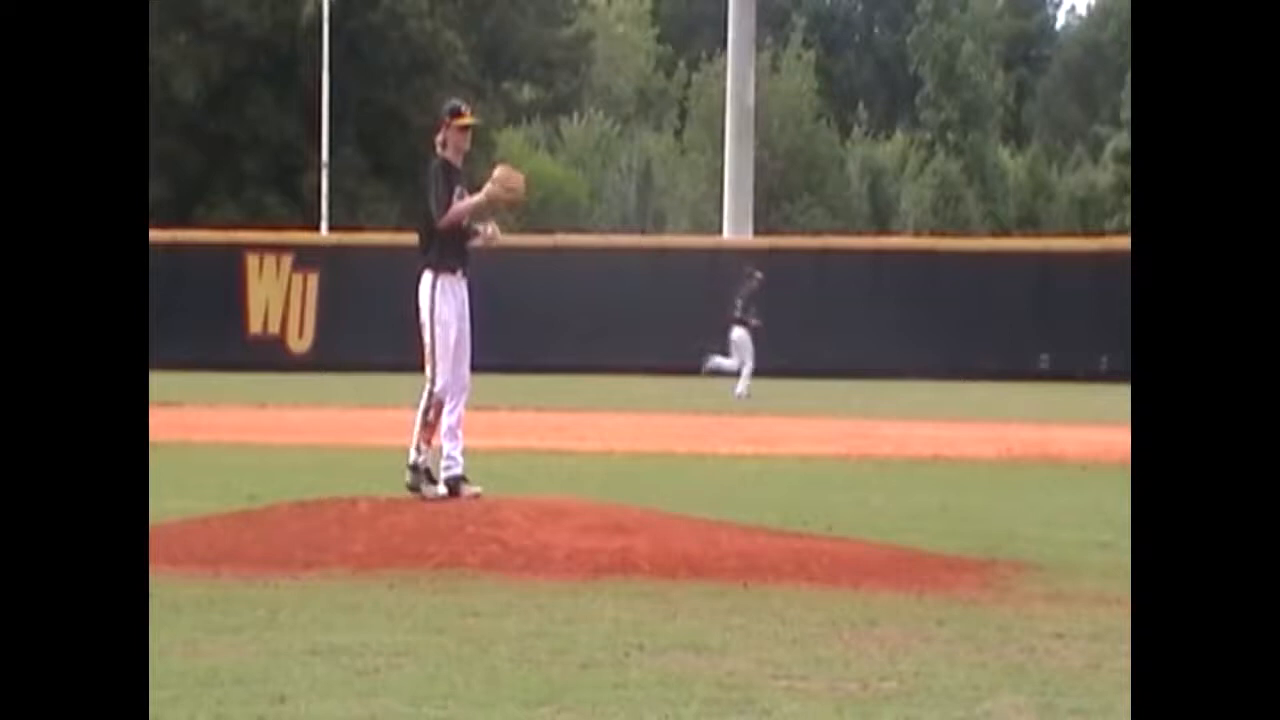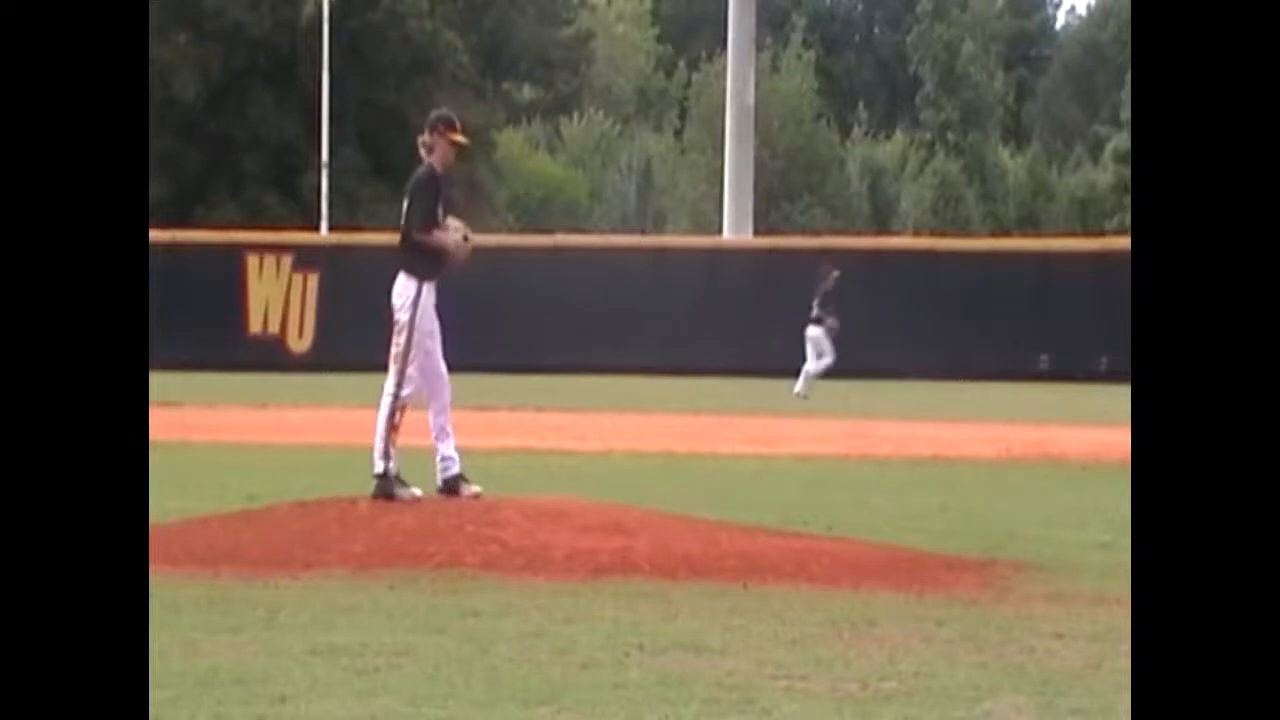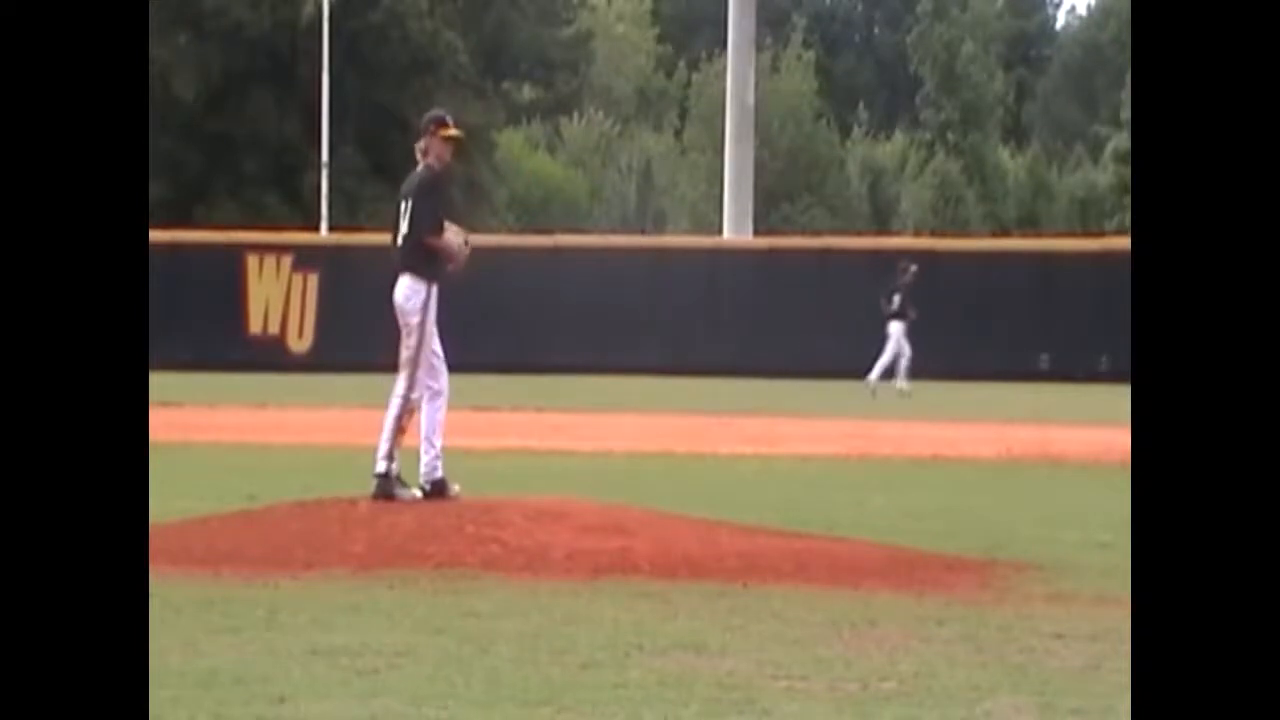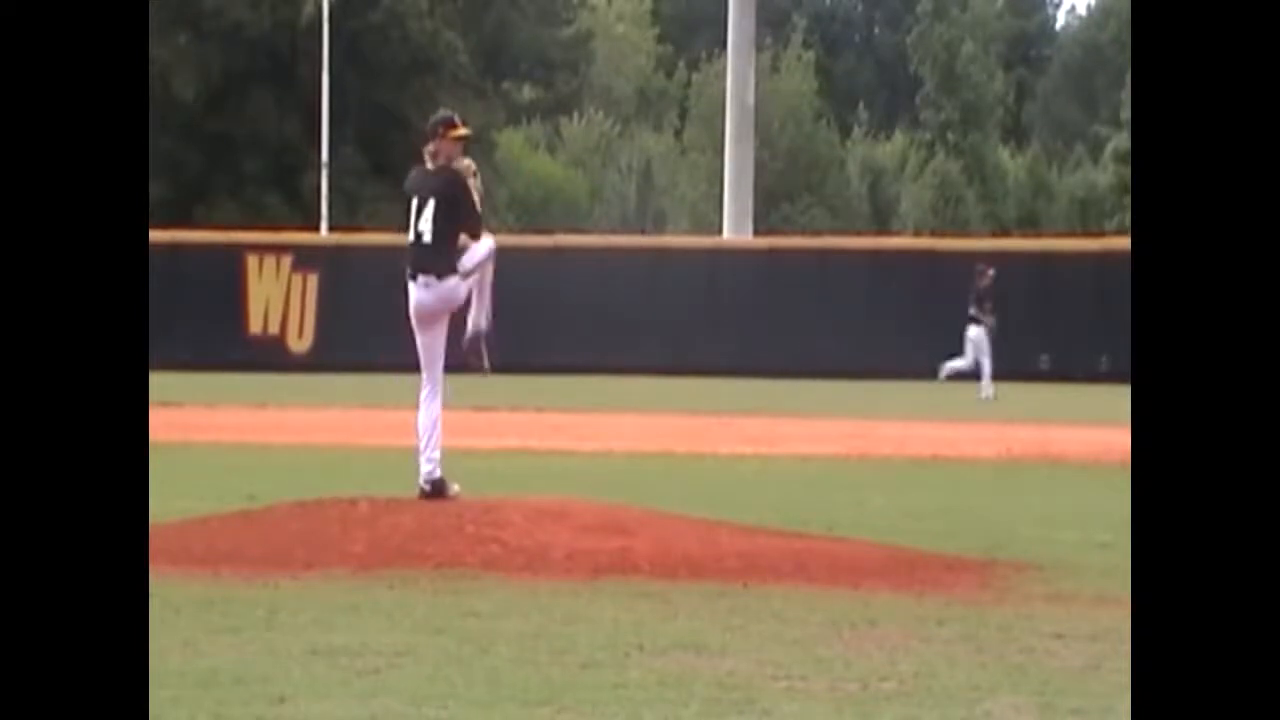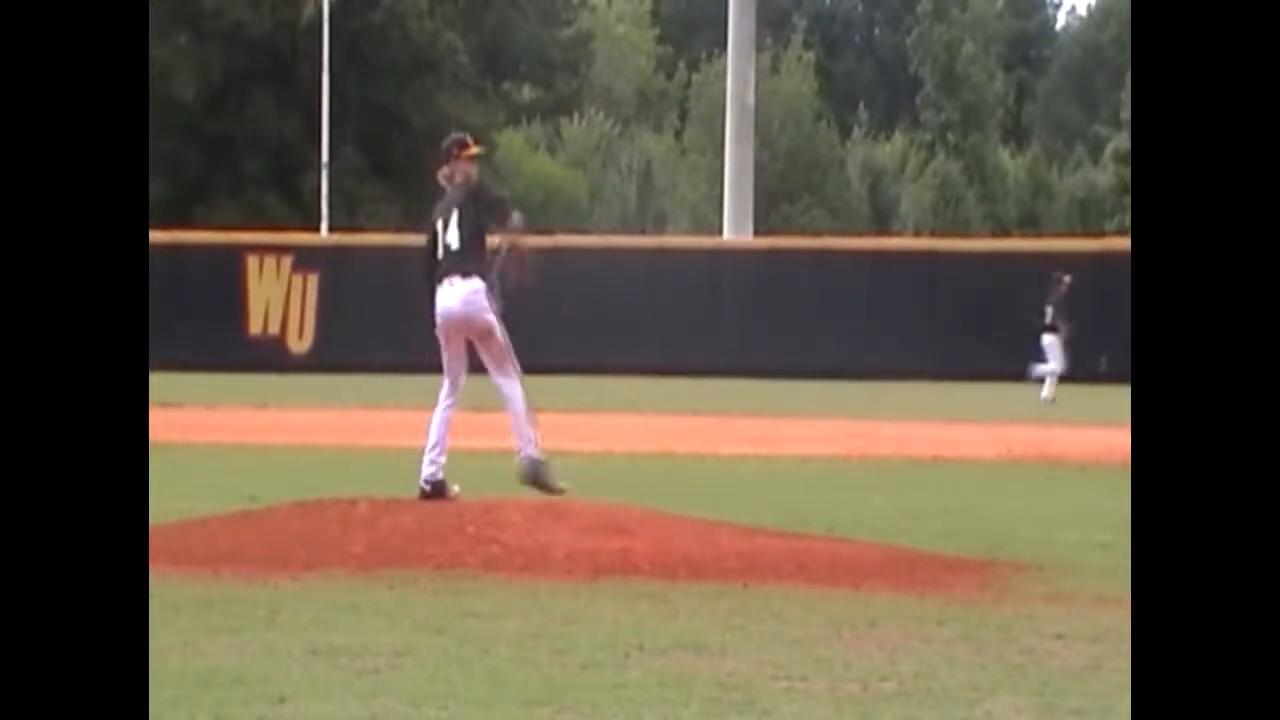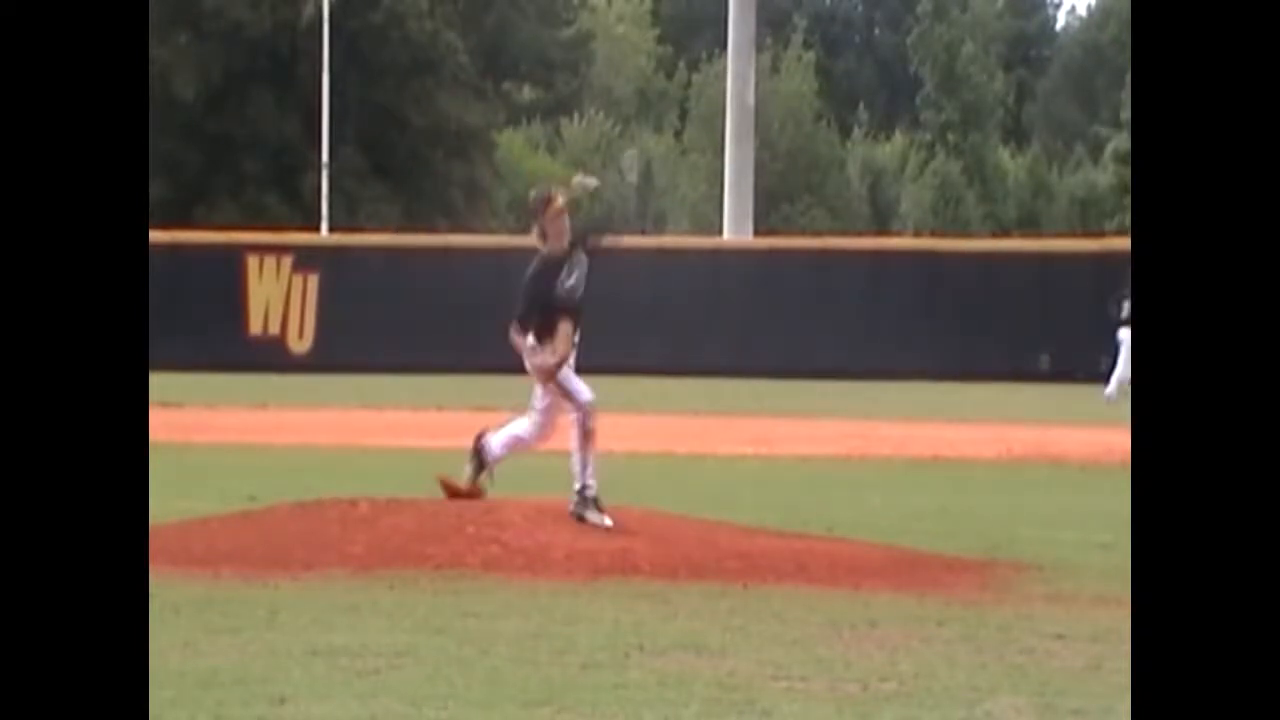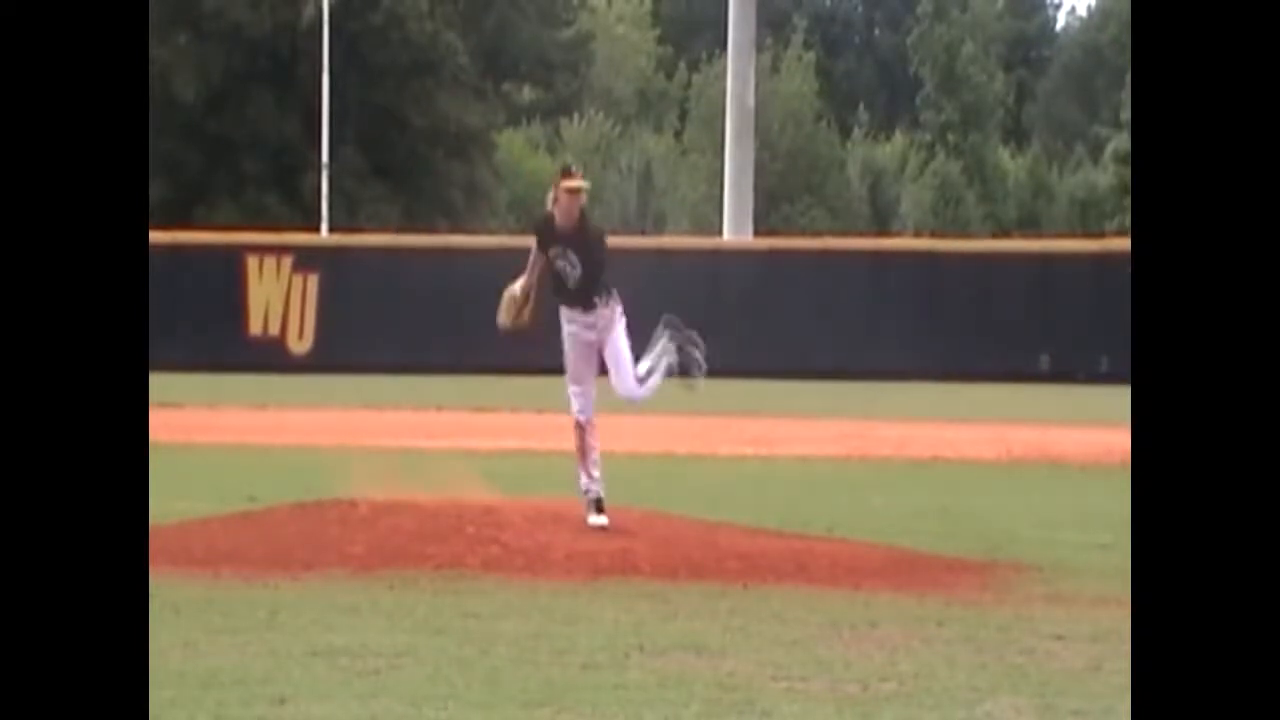
dt=0.5s
person 1, frame 1
left shoulder: (460, 173)
right shoulder: (437, 169)
right elbow: (443, 218)
left wrist: (480, 230)
right wrist: (483, 197)
left hip: (459, 282)
right hip: (438, 283)
left knee: (459, 381)
right knee: (439, 380)
left ankle: (451, 471)
right ankle: (418, 465)
person 1, frame 2
left shoulder: (427, 178)
right shoulder: (429, 178)
right elbow: (420, 232)
left wrist: (446, 232)
right wrist: (451, 245)
left hip: (421, 288)
right hip: (415, 288)
left knee: (437, 383)
right knee: (402, 382)
left ankle: (449, 472)
right ankle: (385, 473)
person 1, frame 3
left shoulder: (412, 181)
right shoulder: (431, 179)
right elbow: (430, 234)
left wrist: (445, 249)
right wrist: (454, 250)
left hip: (409, 285)
right hip: (419, 288)
left knee: (435, 383)
right knee: (409, 385)
left ankle: (432, 476)
right ankle: (385, 473)
person 1, frame 4
left shoulder: (414, 178)
right shoulder: (453, 181)
right elbow: (476, 230)
right wrist: (473, 192)
left hip: (417, 290)
right hip: (447, 285)
left knee: (431, 383)
right knee: (487, 246)
left ankle: (430, 475)
person 1, frame 5
left shoulder: (438, 211)
right shoulder: (474, 193)
right elbow: (512, 220)
left hip: (443, 300)
right hip: (470, 293)
left knee: (451, 389)
right knee: (508, 376)
left ankle: (431, 477)
right ankle: (531, 461)
person 1, frame 6
left shoulder: (574, 243)
right shoulder: (540, 273)
right elbow: (517, 330)
right wrist: (536, 360)
left hip: (559, 351)
right hip: (542, 353)
left knee: (541, 427)
right knee: (585, 405)
left ankle: (488, 450)
right ankle: (584, 498)
person 1, frame 7
left shoulder: (592, 235)
right shoulder: (545, 223)
left elbow: (599, 292)
right wrist: (528, 281)
left hip: (604, 313)
right hip: (573, 318)
left knee: (632, 389)
right knee: (582, 411)
left ankle: (671, 346)
right ankle: (592, 496)
